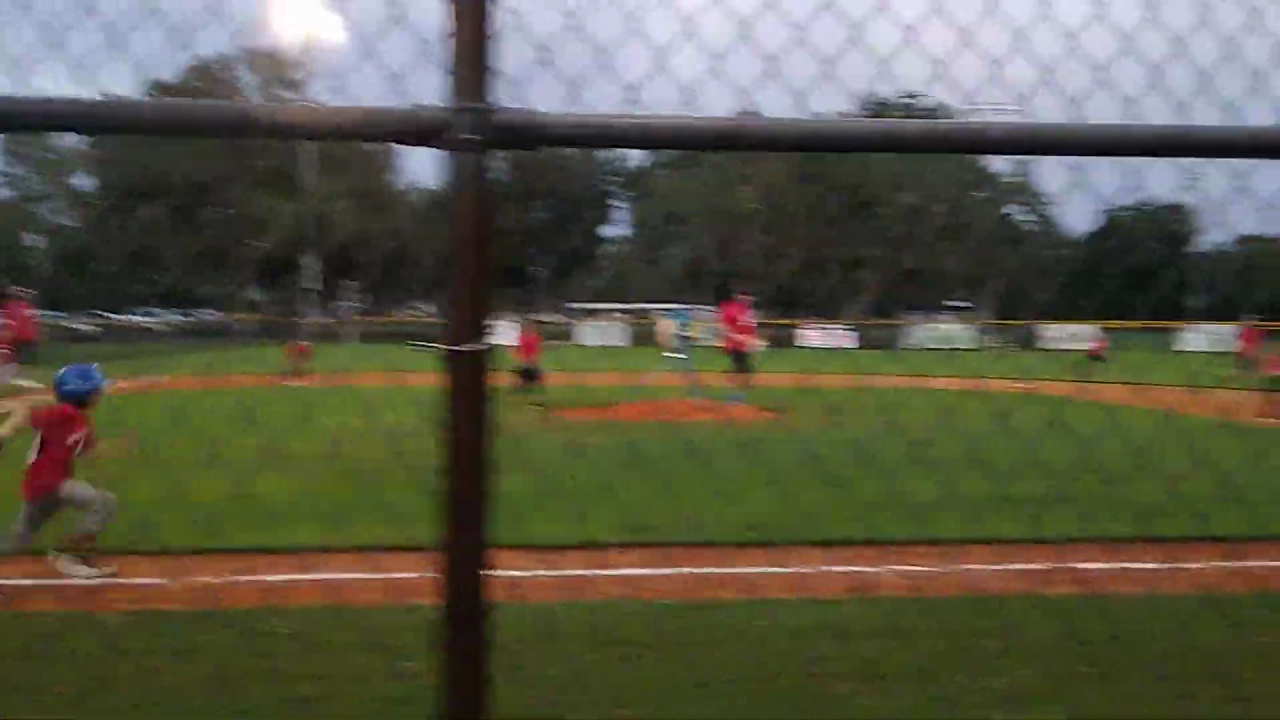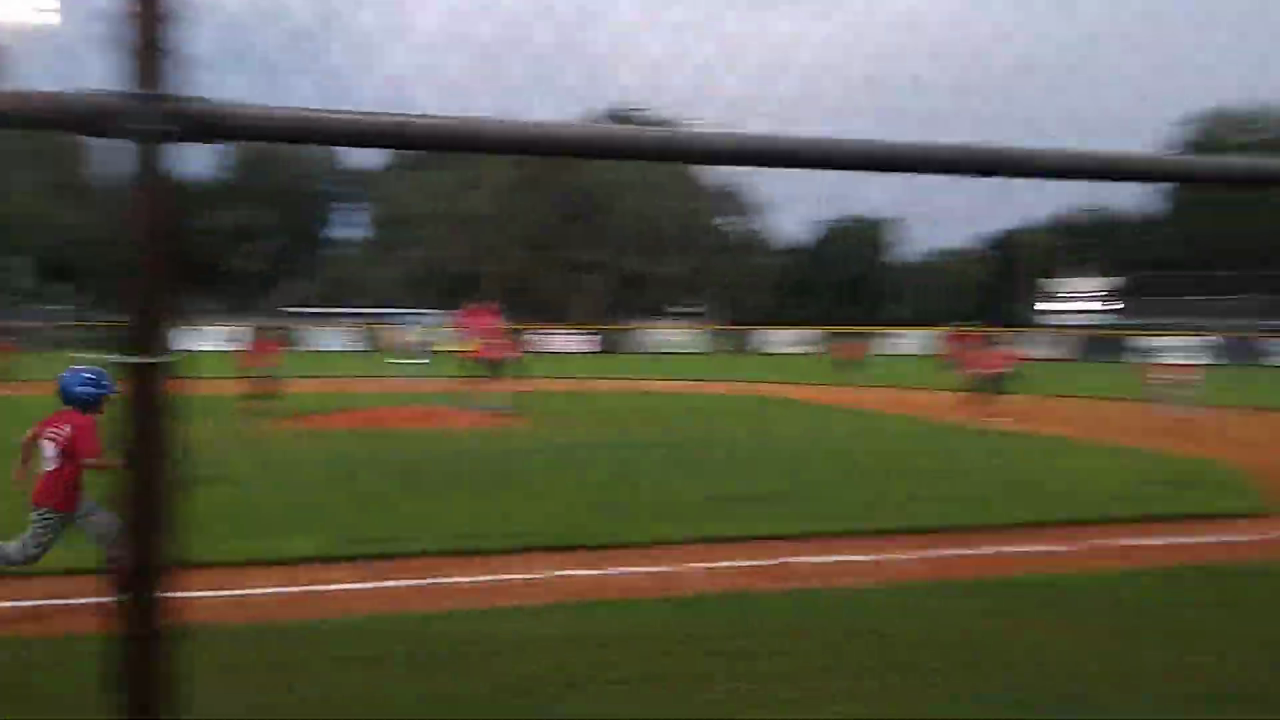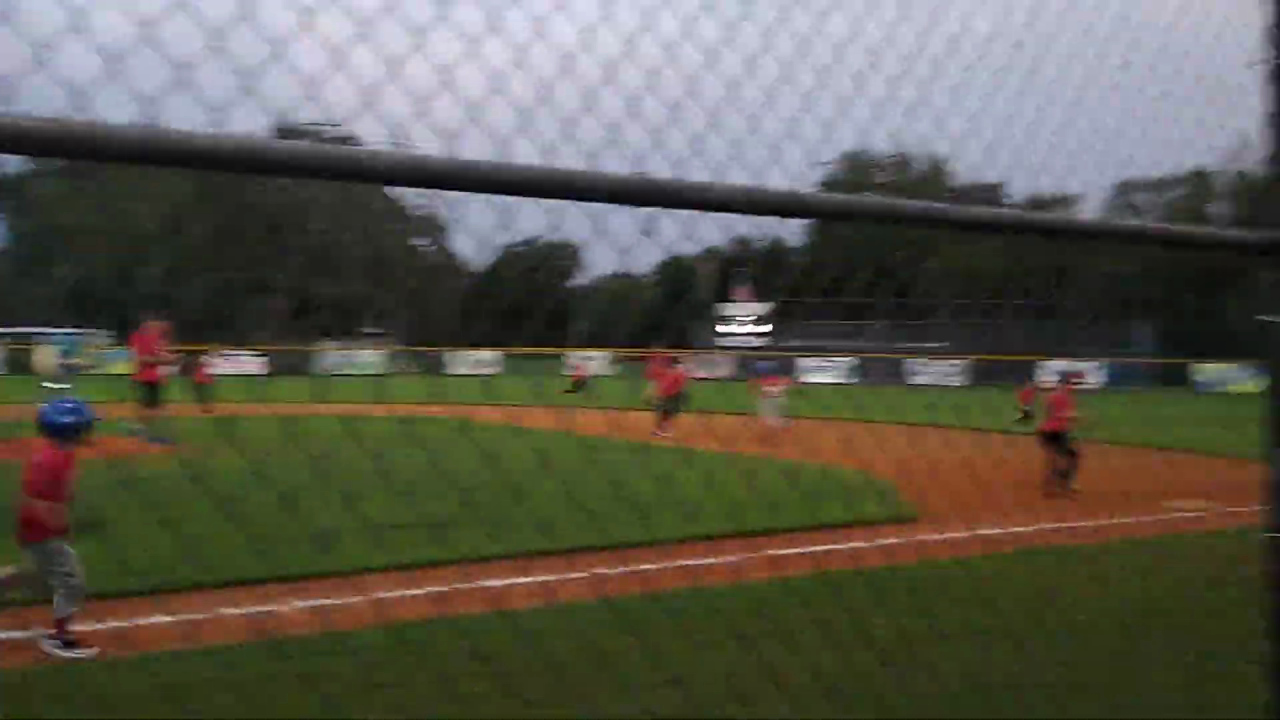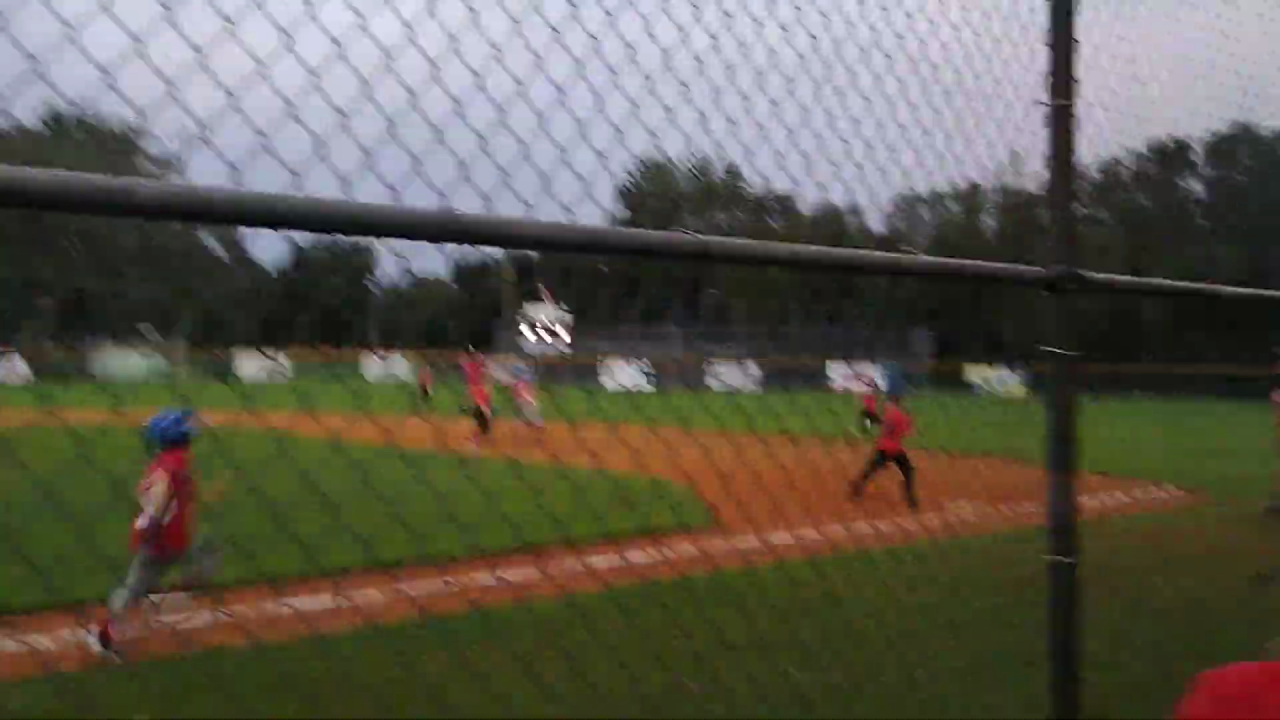
dt=0.3s
person 1, frame 1
left shoulder: (81, 418)
right shoulder: (62, 413)
left elbow: (88, 445)
right elbow: (24, 408)
left hip: (55, 481)
right hip: (47, 483)
left knee: (19, 535)
right knee: (106, 504)
right ankle: (71, 552)
person 1, frame 2
left shoulder: (57, 418)
right shoulder: (84, 424)
left elbow: (29, 437)
right elbow: (88, 461)
left wrist: (21, 467)
right wrist: (120, 464)
left hip: (71, 499)
right hip: (57, 499)
left knee: (111, 530)
right knee: (27, 552)
person 1, frame 3
left shoulder: (54, 450)
right shoulder: (52, 459)
right elbow: (28, 500)
right wrist: (53, 521)
left hip: (46, 527)
right hip: (39, 532)
right knee: (71, 581)
right ankle: (60, 638)
person 1, frame 4
left shoulder: (161, 463)
right shoulder: (177, 460)
right elbow: (162, 485)
left hip: (149, 537)
right hip: (169, 538)
left knee: (135, 588)
left ankle: (106, 636)
